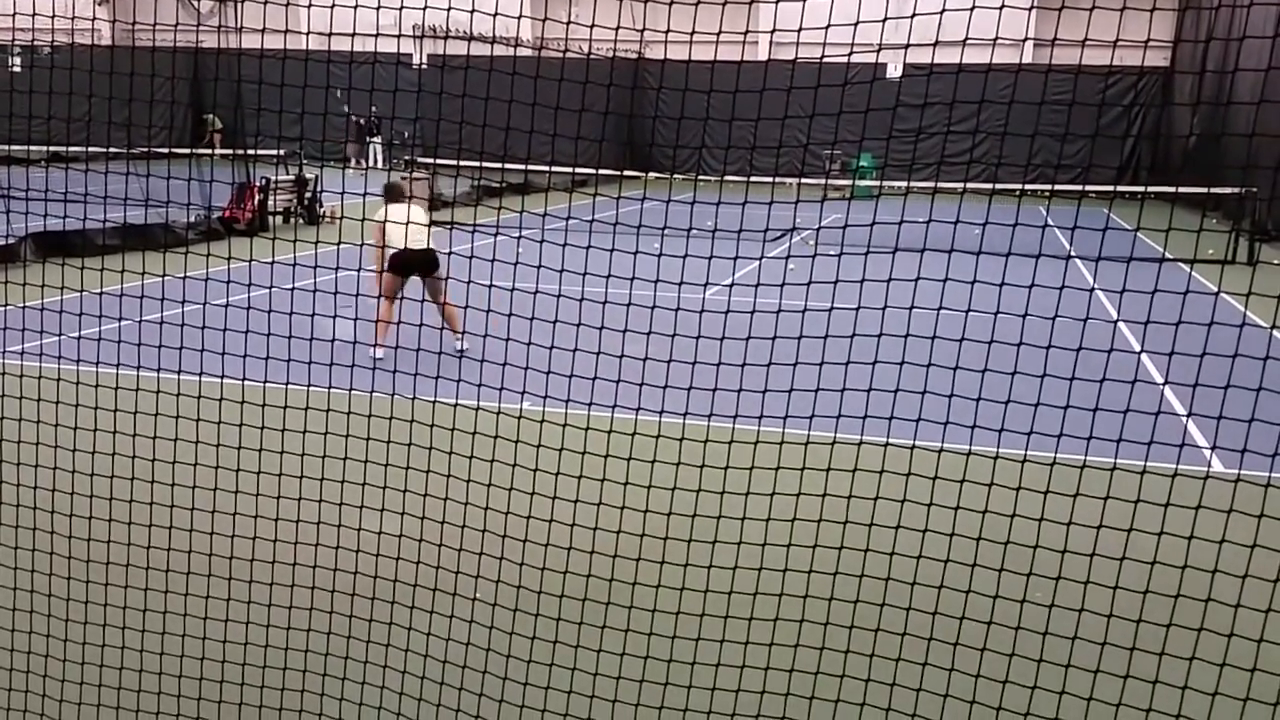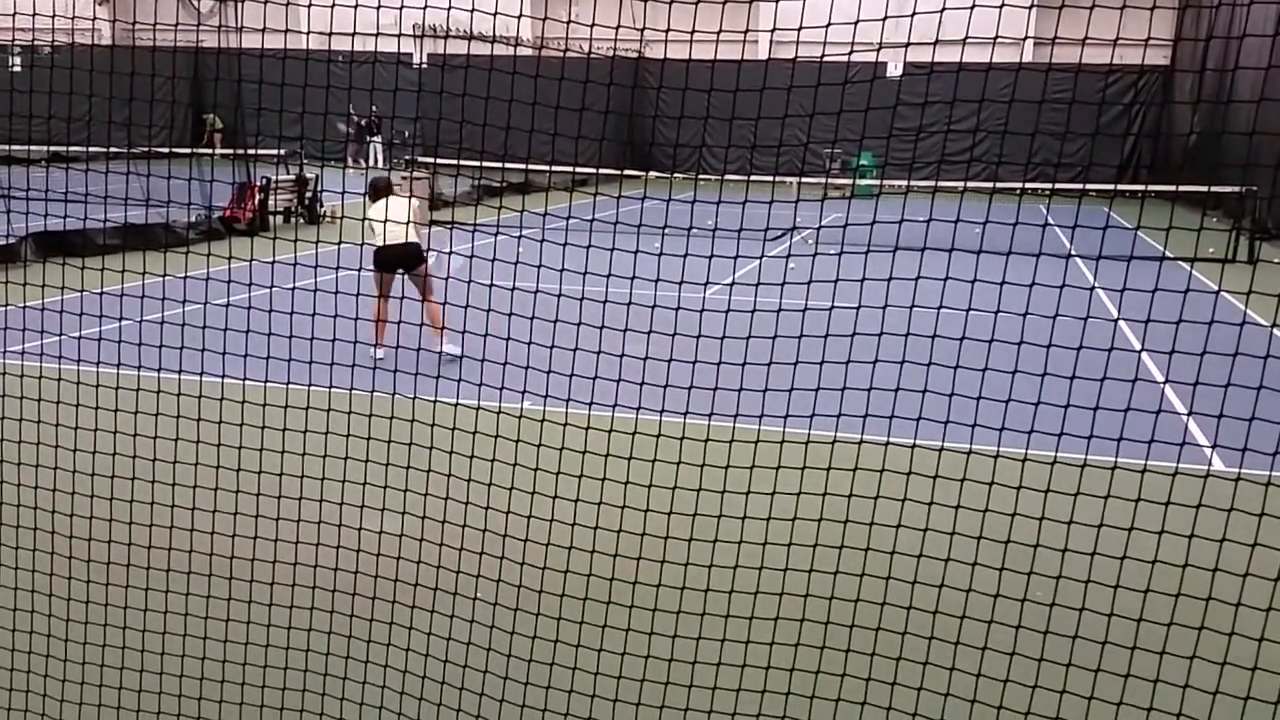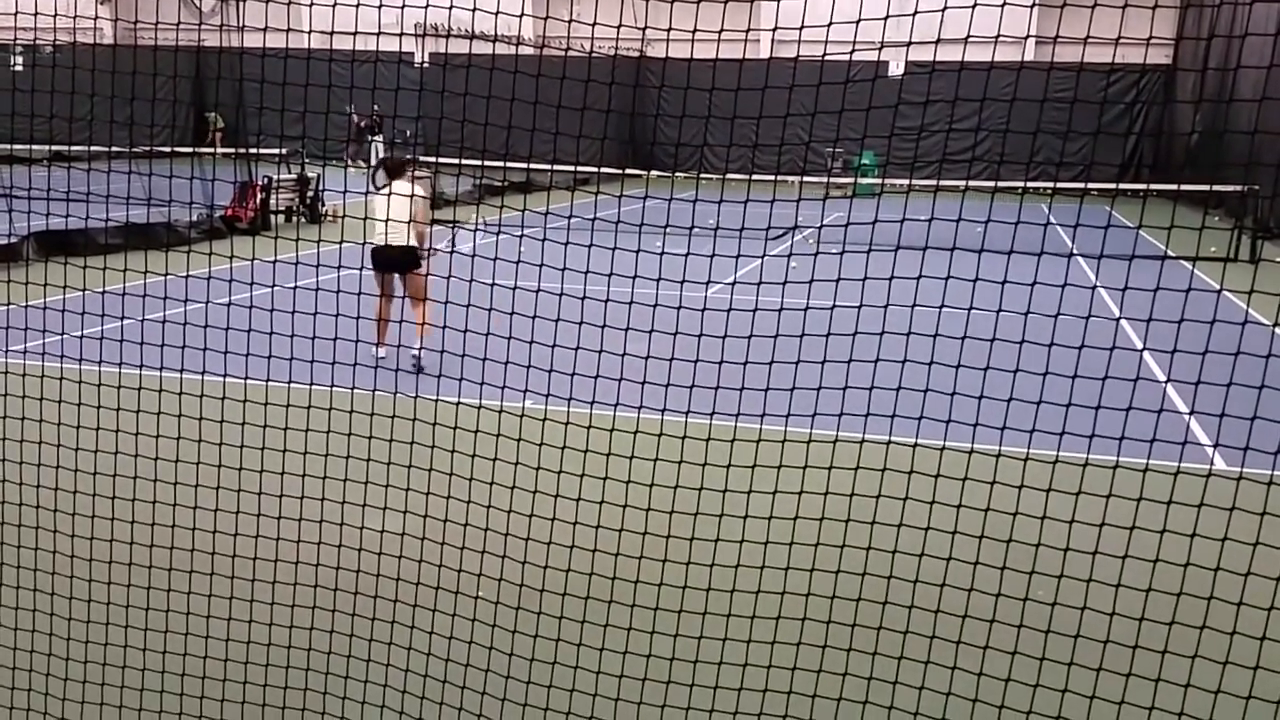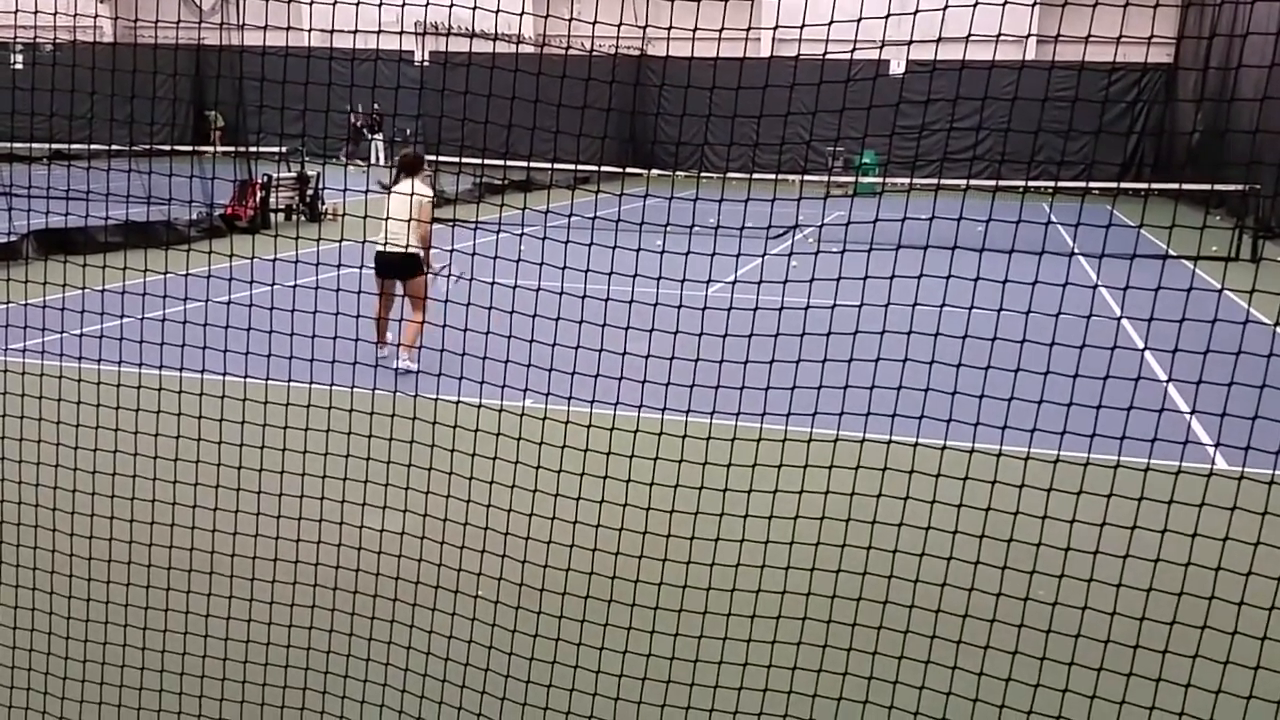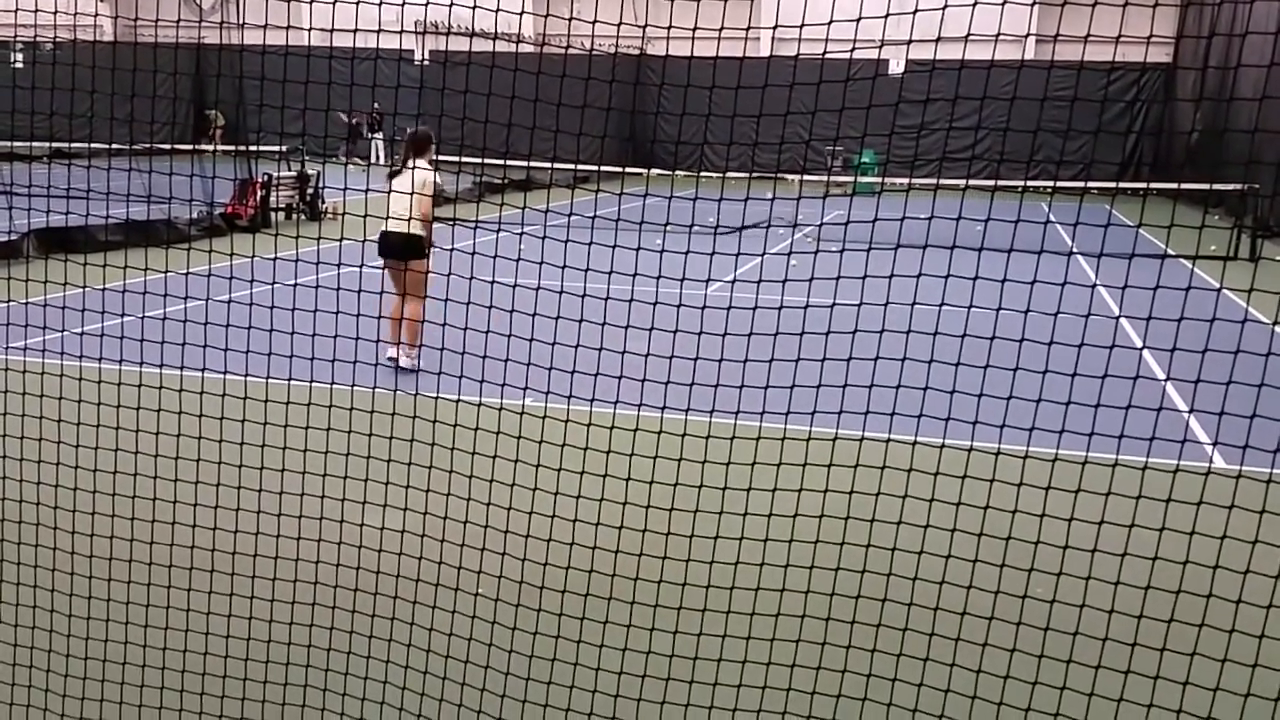
dt=0.2s
person 1, frame 1
left shoulder: (383, 212)
right shoulder: (419, 210)
left elbow: (379, 252)
left wrist: (378, 279)
left hip: (401, 255)
right hip: (426, 254)
left knee: (387, 299)
right knee: (440, 299)
left ankle: (379, 346)
right ankle: (459, 339)
person 1, frame 2
left shoulder: (371, 210)
right shoulder: (409, 200)
right elbow: (418, 229)
right wrist: (420, 255)
left hip: (383, 252)
right hip: (410, 248)
left knee: (382, 298)
right knee: (428, 297)
left ankle: (379, 347)
right ankle: (443, 342)
person 1, frame 3
left shoulder: (379, 195)
right shoulder: (417, 191)
right elbow: (421, 229)
right wrist: (422, 248)
left hip: (380, 250)
right hip: (405, 250)
left knee: (385, 298)
right knee: (419, 303)
left ankle: (380, 345)
right ankle: (417, 347)
person 1, frame 4
left shoulder: (394, 190)
right shoulder: (425, 192)
right elbow: (424, 231)
right wrist: (426, 255)
left hip: (383, 254)
right hip: (407, 256)
left knee: (385, 300)
right knee: (418, 309)
left ankle: (382, 345)
right ankle: (404, 358)
person 1, frame 5
left shoulder: (399, 171)
right shoulder: (428, 173)
left elbow: (394, 206)
right elbow: (426, 214)
right wrist: (428, 238)
left hip: (387, 236)
right hip: (409, 239)
left knee: (400, 294)
right knee: (416, 298)
left ankle: (394, 349)
right ankle: (408, 354)
